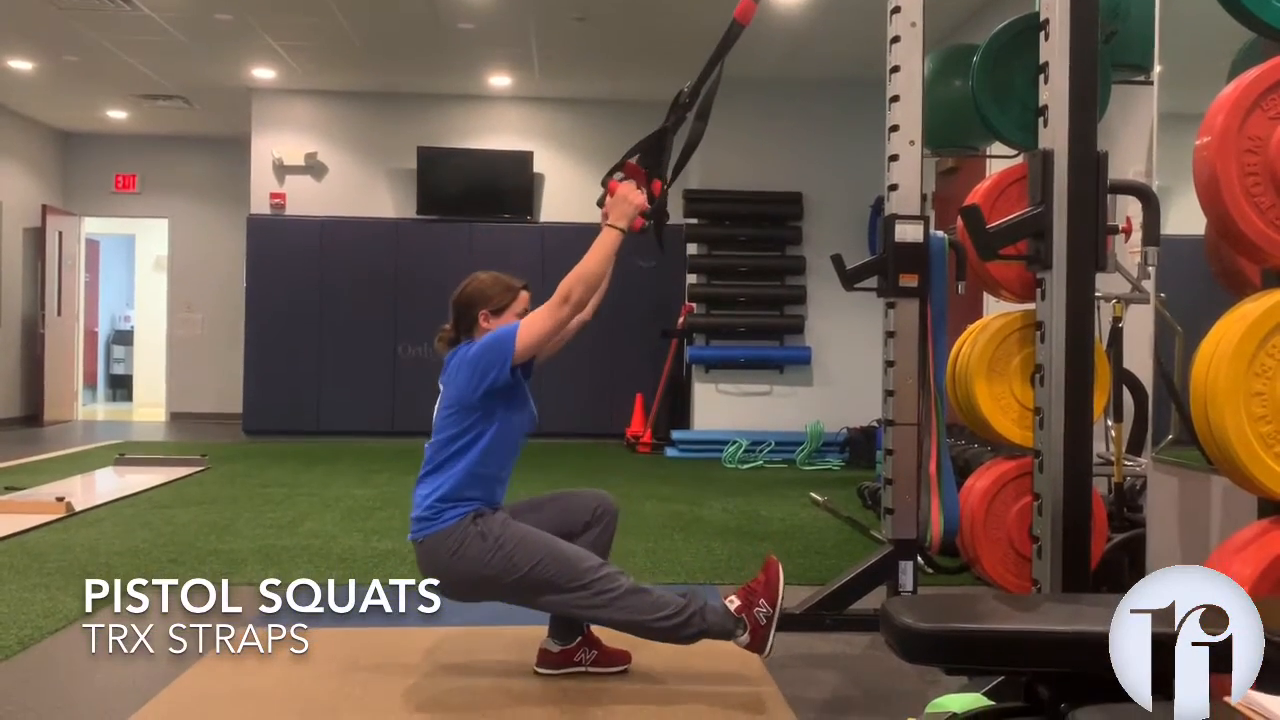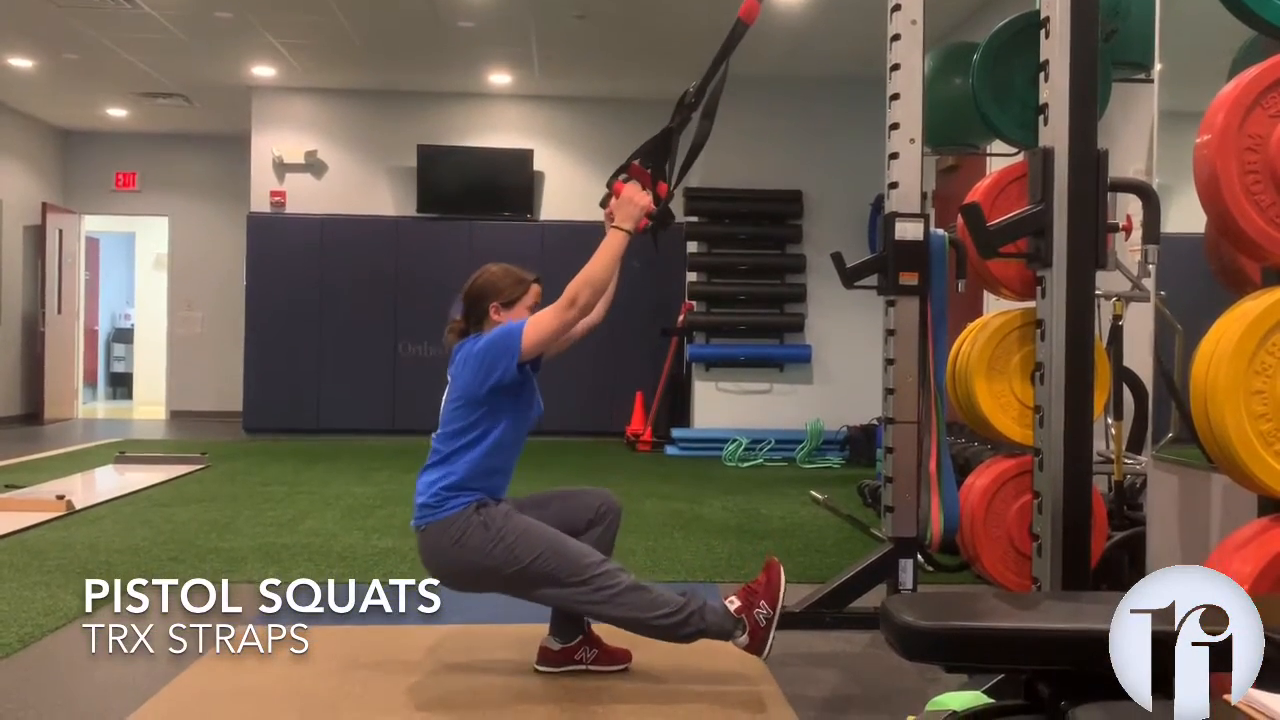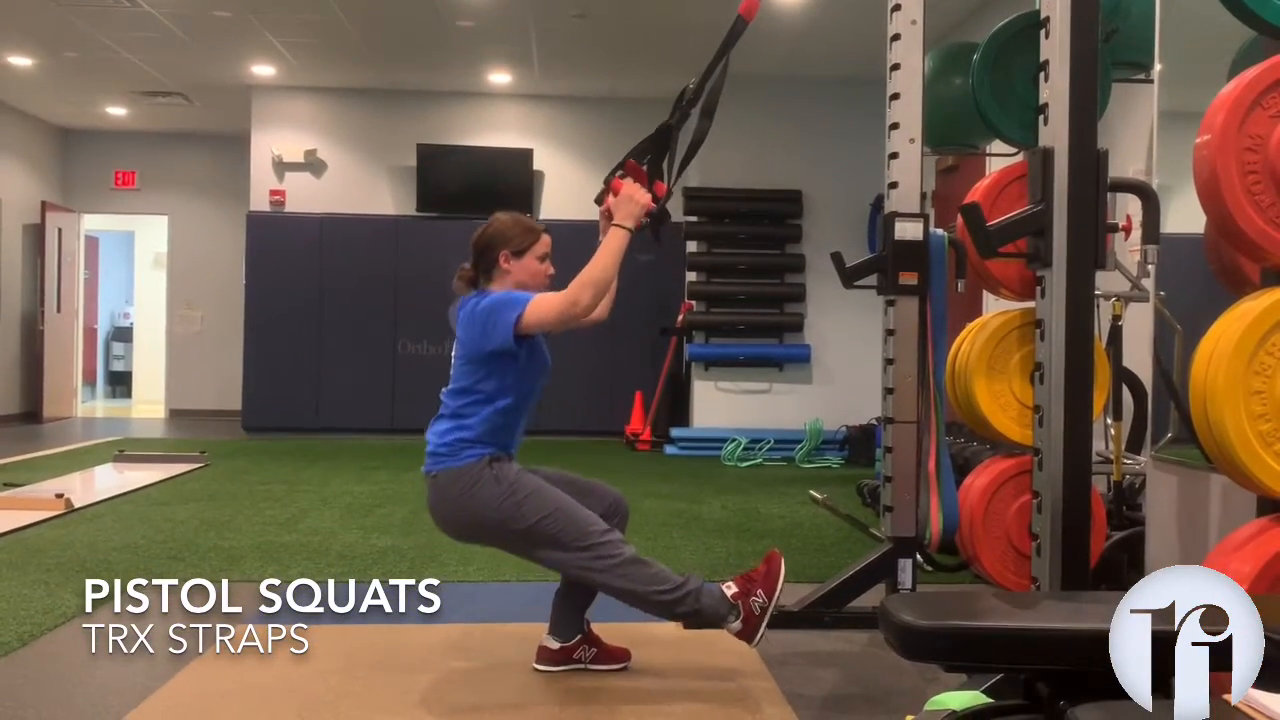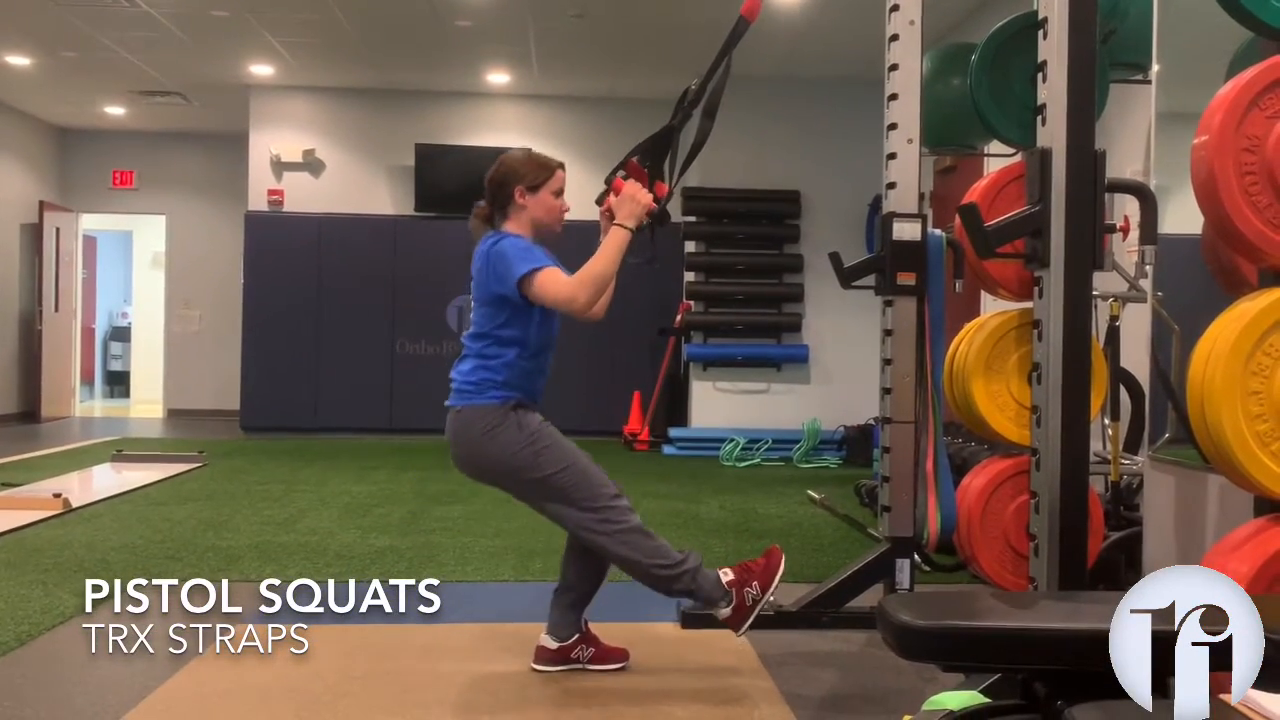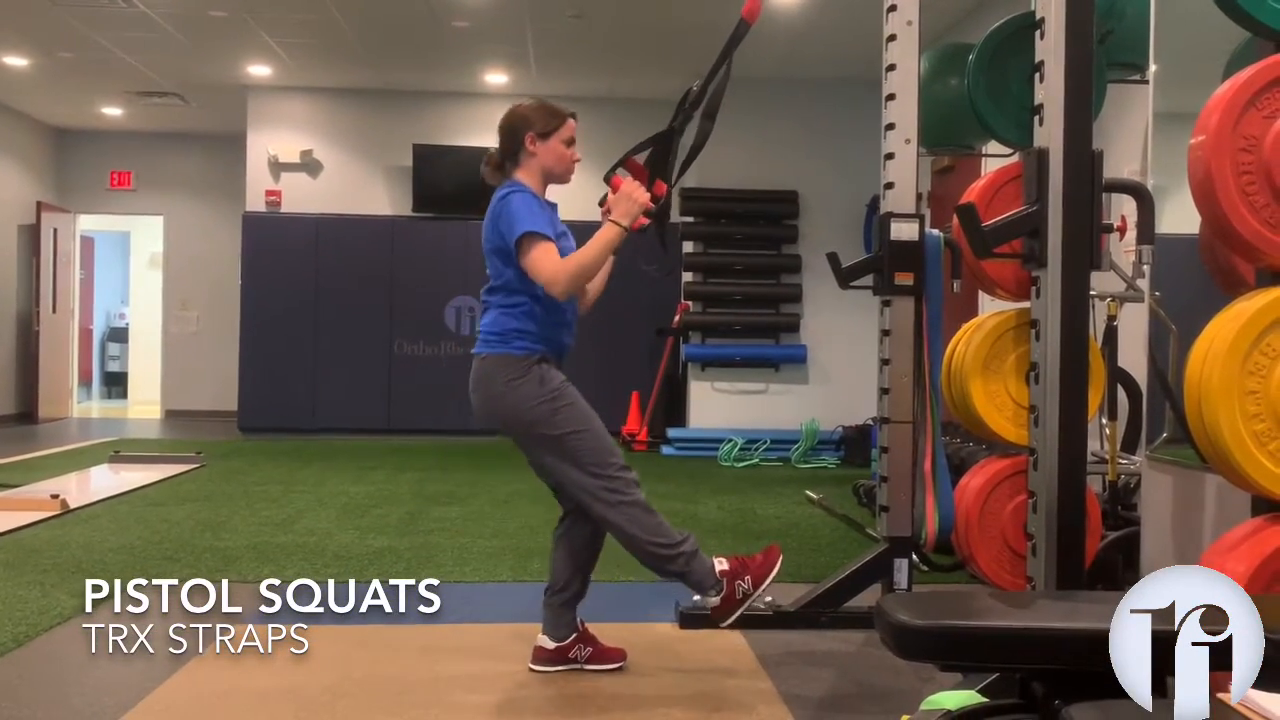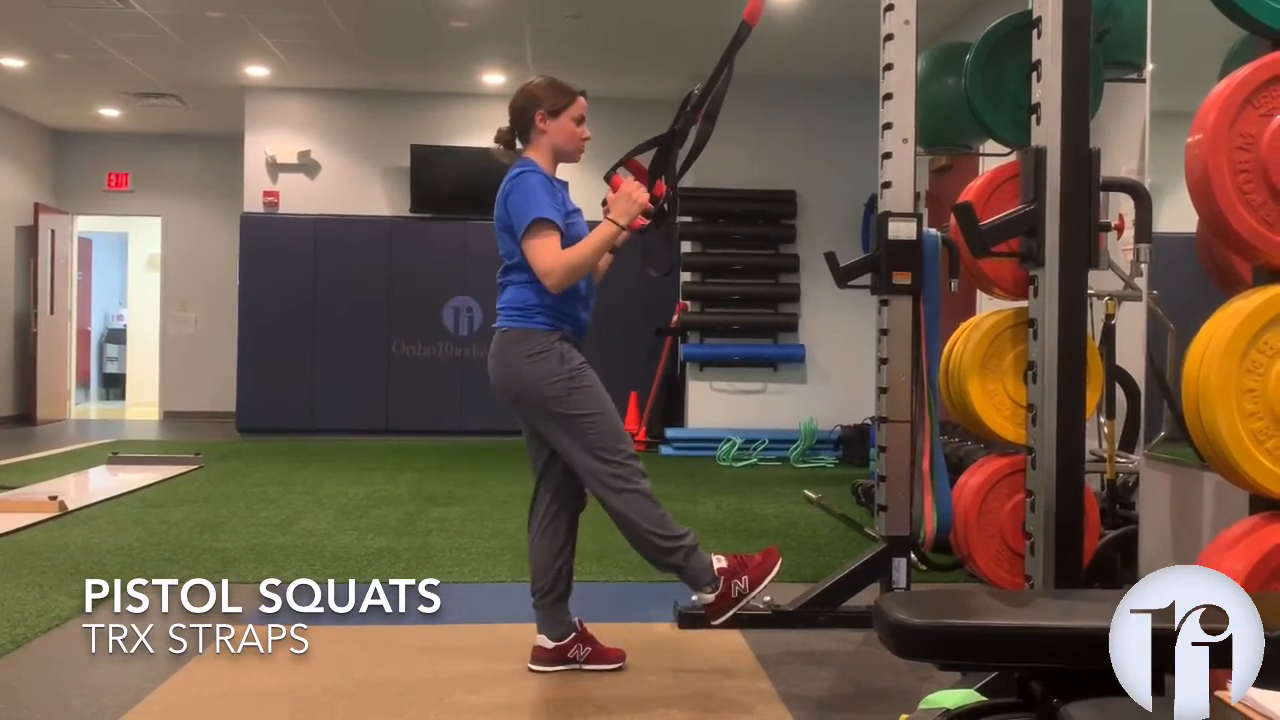
dt=0.3s
person 1, frame 1
left shoulder: (497, 368)
right shoulder: (476, 361)
left elbow: (580, 312)
right elbow: (566, 301)
left wrist: (613, 228)
right wrist: (616, 225)
left hip: (471, 524)
right hip: (455, 540)
left knee: (595, 511)
right knee: (595, 581)
left ankle: (565, 643)
right ankle: (732, 619)
person 1, frame 2
left shoulder: (500, 357)
right shoulder: (485, 352)
left elbow: (591, 314)
right elbow: (575, 304)
left wrist: (616, 233)
right wrist: (623, 227)
left hip: (472, 515)
right hip: (457, 531)
left knee: (598, 510)
right knee: (592, 574)
left ankle: (565, 642)
right ankle: (733, 620)
person 1, frame 3
left shoulder: (505, 313)
right shoulder: (490, 309)
left elbow: (596, 311)
right elbow: (578, 303)
left wrist: (609, 232)
right wrist: (623, 225)
left hip: (481, 472)
right hip: (466, 483)
left knee: (608, 508)
right knee: (595, 543)
left ankle: (565, 639)
right ankle: (726, 606)
person 1, frame 4
left shoulder: (516, 251)
right shoulder: (506, 250)
left elbow: (593, 307)
right elbow: (577, 298)
left wrist: (612, 231)
right wrist: (623, 226)
left hip: (498, 417)
right hip: (493, 422)
left knee: (596, 512)
right knee: (604, 510)
left ankle: (562, 639)
right ankle: (722, 592)
person 1, frame 5
left shoulder: (535, 208)
right shoulder: (516, 203)
left elbow: (581, 297)
right elbow: (559, 282)
left wrist: (616, 232)
right wrist: (618, 222)
left hip: (519, 374)
right hip: (517, 374)
left knee: (589, 501)
right knee: (611, 485)
left ankle: (559, 638)
right ankle: (714, 581)
person 1, frame 6
left shoulder: (547, 186)
right shoulder: (527, 183)
left elbow: (582, 278)
right elbow: (553, 273)
left wrist: (615, 231)
right wrist: (616, 221)
left hip: (534, 355)
right hip: (538, 351)
left knee: (559, 492)
right knee: (617, 470)
left ankle: (557, 637)
right ankle: (711, 579)
